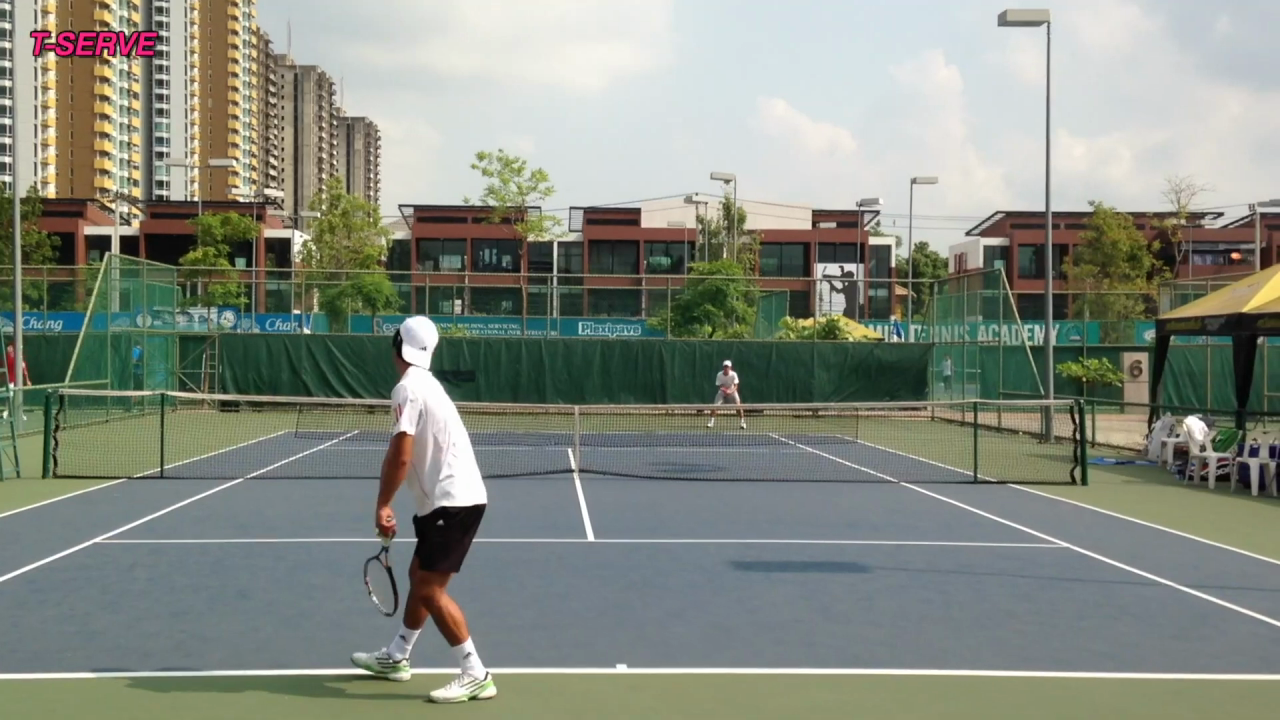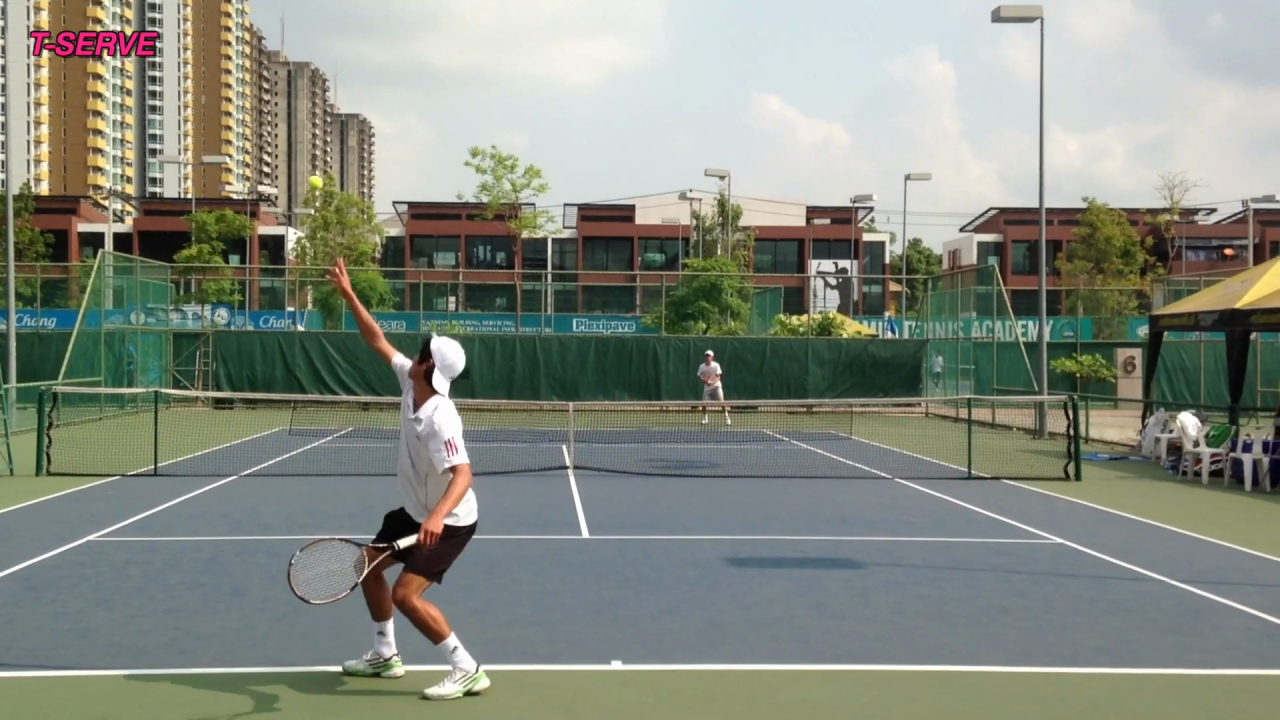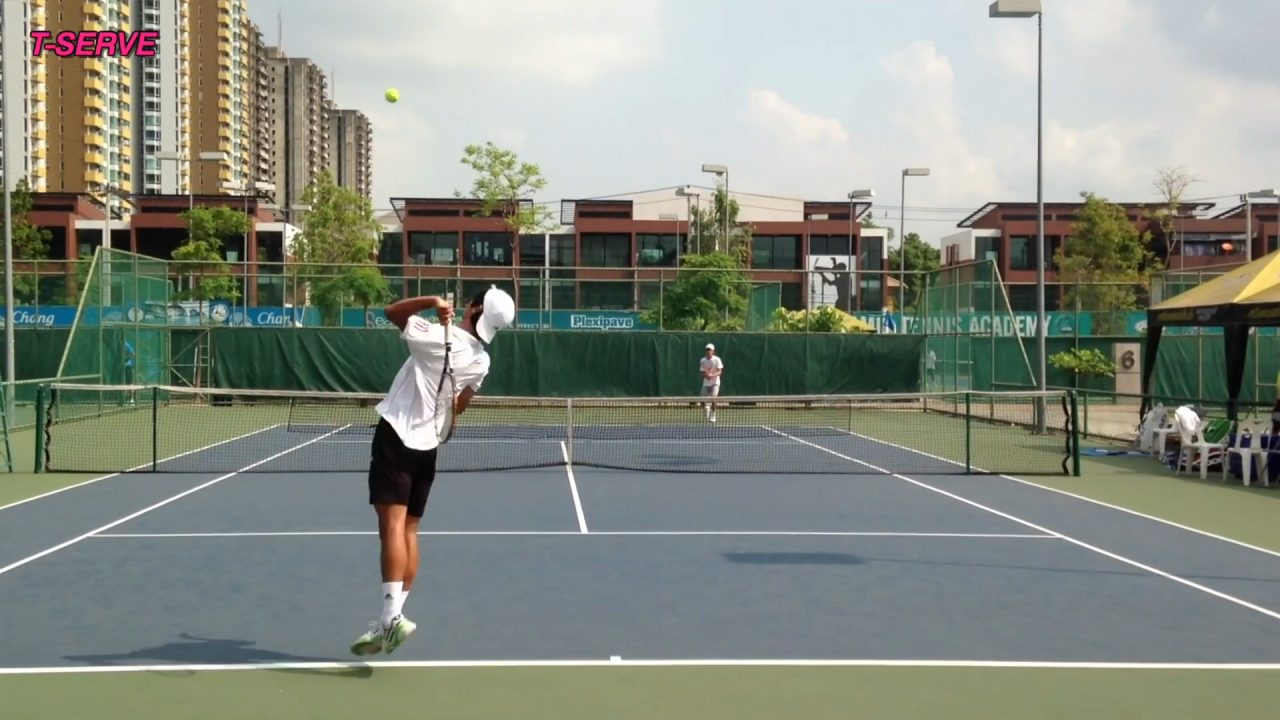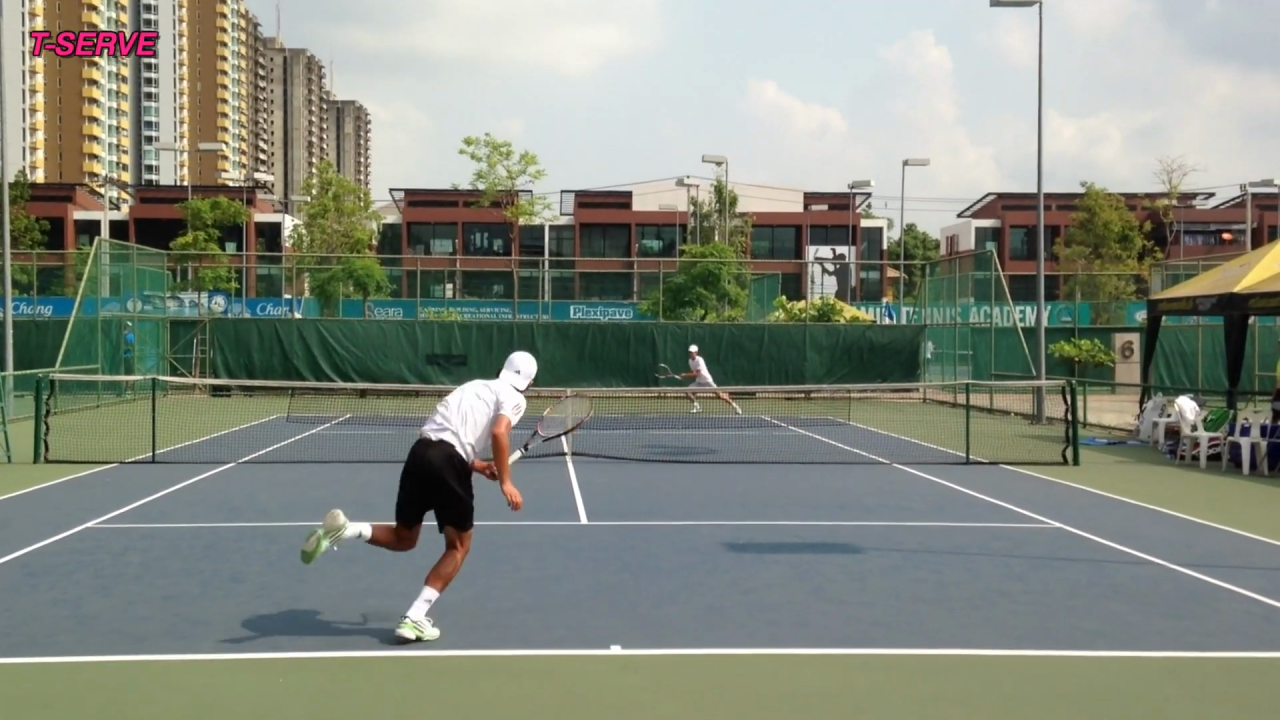
dt=0.5s
person 1, frame 1
left shoulder: (408, 388)
right shoulder: (420, 385)
left elbow: (401, 455)
right elbow: (399, 452)
left wrist: (383, 505)
right wrist: (384, 504)
left hip: (454, 501)
right hip: (444, 500)
left knee: (430, 591)
right knee: (418, 575)
left ankle: (477, 676)
right ankle: (395, 657)
person 1, frame 2
left shoulder: (440, 420)
right shoulder: (411, 381)
left elbow: (463, 476)
right elbow: (376, 340)
left wrist: (438, 518)
right wrist: (348, 293)
left hip: (448, 520)
right hip: (415, 513)
left knee: (407, 595)
right knee: (365, 566)
left ankle: (467, 671)
right ankle: (385, 655)
person 1, frame 3
left shoulder: (439, 339)
right shoulder: (481, 361)
left elbow: (395, 314)
left wrist: (430, 302)
left hip: (396, 437)
right hip: (425, 448)
left knee: (392, 525)
right knee: (406, 530)
left ankle: (392, 617)
right ankle: (391, 620)
person 1, frame 4
left shoulder: (474, 386)
right shoulder: (514, 397)
right elbow: (499, 433)
left wrist: (476, 465)
right wrist: (506, 481)
left hip: (420, 452)
right hip: (448, 460)
left knee: (402, 540)
right knee: (458, 546)
left ankle: (342, 527)
right ankle: (414, 619)
